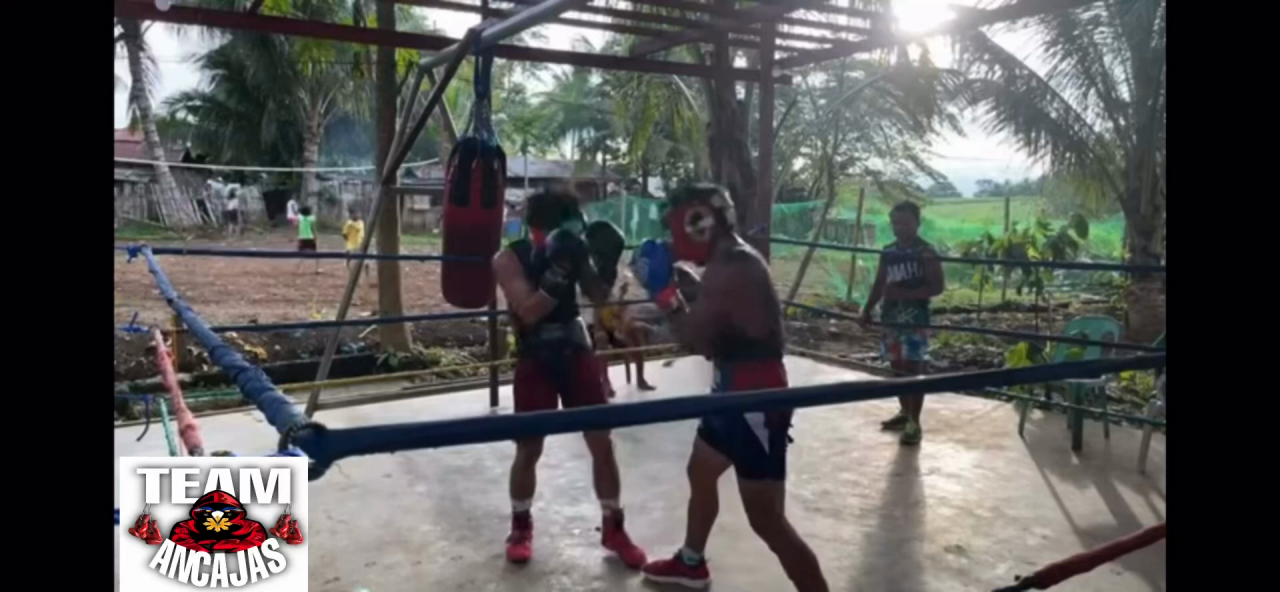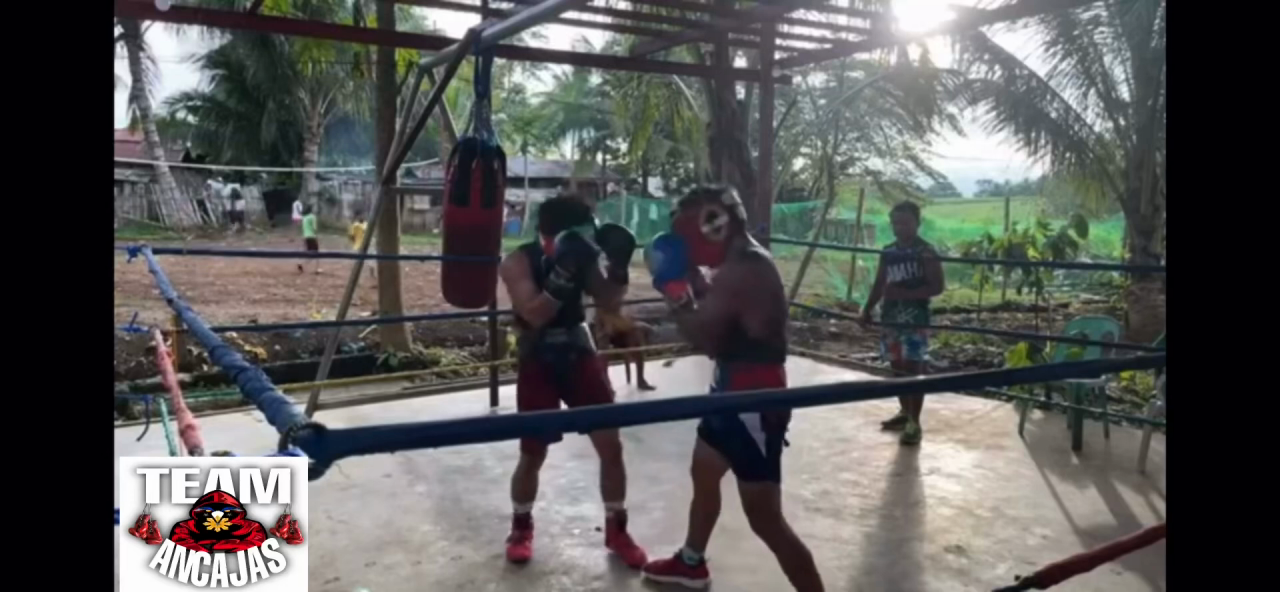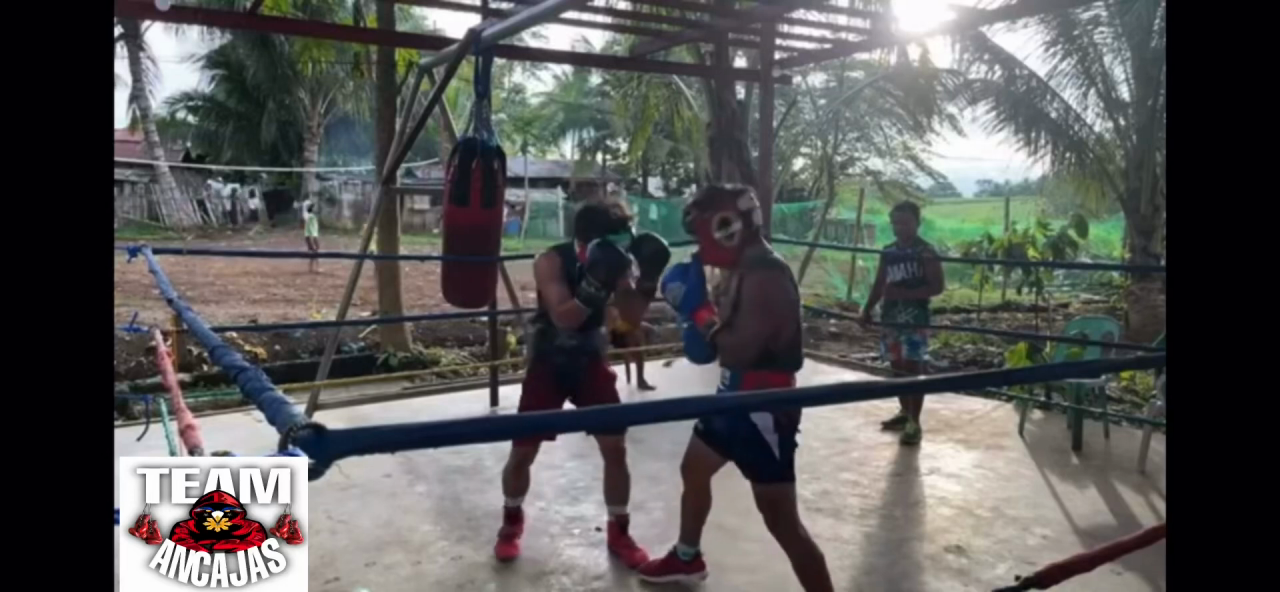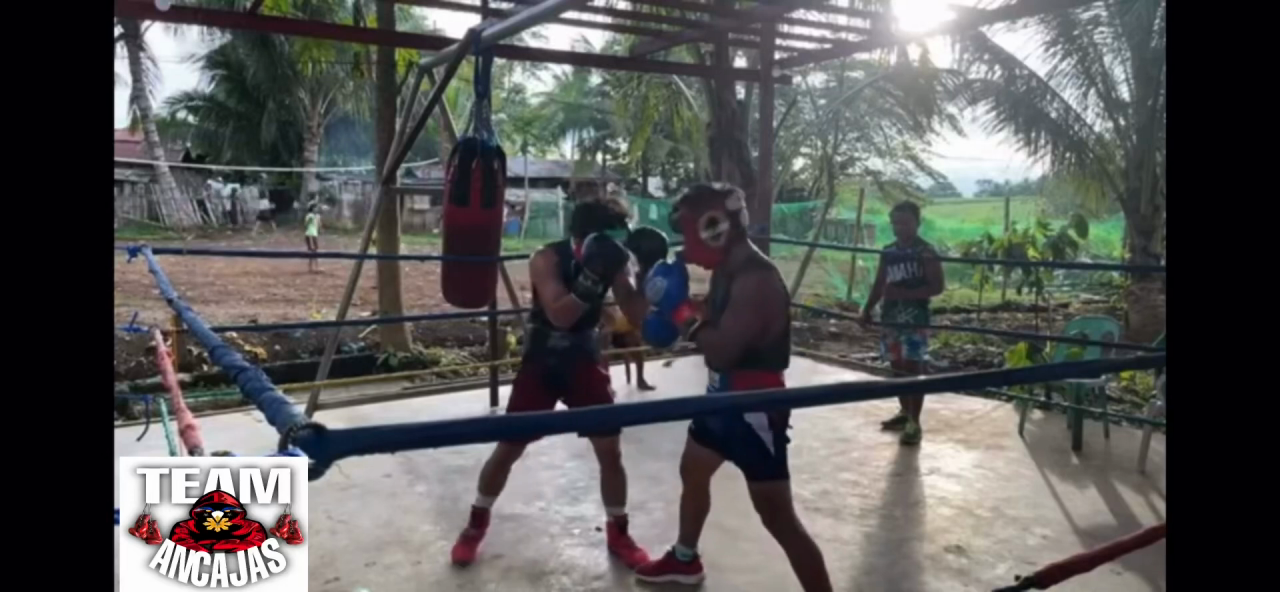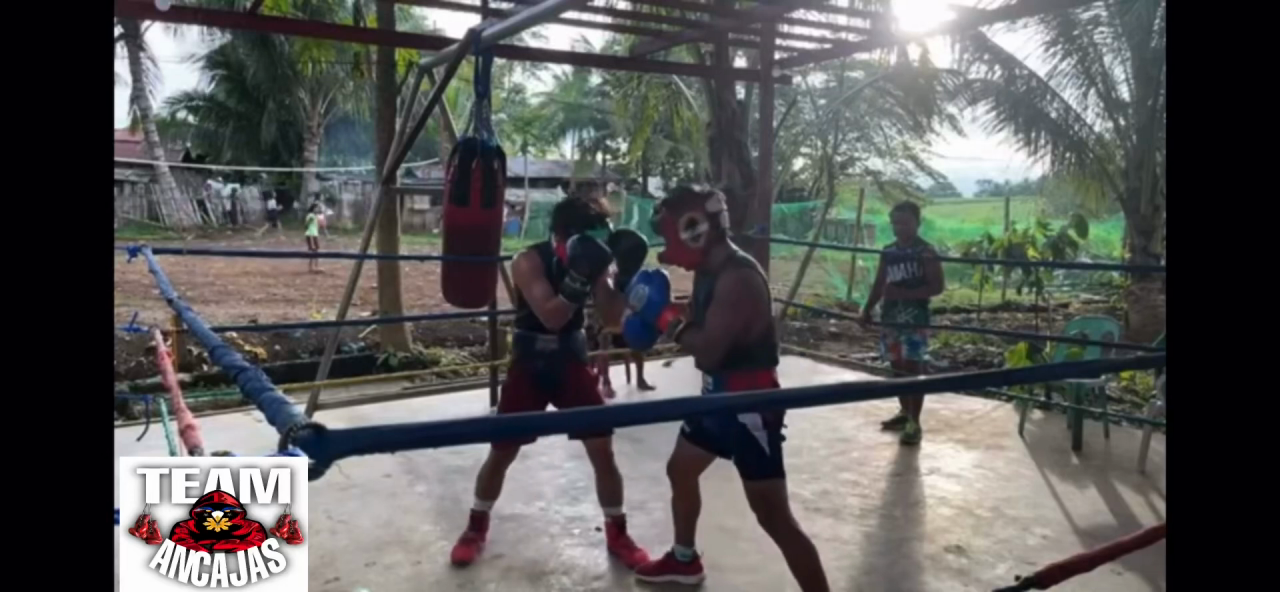
dt=0.2s
person 1, frame 1
left shoulder: (730, 270)
right shoulder: (735, 262)
left elbow: (690, 336)
right elbow: (712, 331)
left wrist: (662, 287)
right wrist: (681, 282)
right hip: (734, 395)
left knee: (766, 518)
right knee: (700, 474)
person 1, frame 2
left shoulder: (746, 269)
right shoulder: (743, 263)
left elbow: (699, 335)
right elbow: (717, 314)
left wrist: (673, 281)
right wrist: (691, 275)
left hip: (755, 404)
right hip: (732, 395)
left knee: (764, 519)
right knee: (704, 475)
person 1, frame 3
left shoulder: (768, 279)
right shoulder: (745, 269)
left elbow: (738, 354)
left wrist: (696, 312)
right wrist: (701, 314)
left hip: (764, 409)
right hip: (732, 398)
left knee: (781, 520)
right knee: (693, 470)
right ankle: (686, 557)
person 1, frame 4
left shoulder: (756, 279)
right shoulder: (728, 269)
left elbow: (721, 351)
right elbow: (713, 322)
left wrist: (679, 309)
right wrist: (679, 310)
left hip: (754, 407)
right hip: (722, 399)
left knee: (778, 518)
right knee: (693, 472)
right ankle: (685, 559)
person 1, frame 5
left shoulder: (738, 277)
right shoulder: (710, 271)
left elbow: (708, 350)
right elbow: (700, 324)
left wrist: (663, 313)
right wrist: (660, 315)
left hip: (749, 407)
right hip: (717, 399)
left knee: (775, 519)
right knee: (680, 471)
right ankle: (684, 559)
person 2, frame 1
left shoulder: (573, 249)
right shoulder: (509, 259)
left elbow: (600, 299)
right elbow: (530, 312)
left wrist: (607, 263)
right wrist: (559, 270)
left hip: (576, 351)
right hip: (535, 359)
left knee: (602, 443)
right knee: (529, 449)
left ankle: (613, 528)
right ankle: (521, 527)
person 2, frame 2
left shoulder: (584, 254)
right shoulder: (518, 262)
left elbow: (609, 304)
right elbow: (535, 315)
right wrist: (563, 274)
left hip: (580, 356)
right hip: (538, 362)
left knee: (610, 444)
right knee: (532, 455)
left ankle: (616, 530)
right ankle: (521, 527)
person 2, frame 3
left shoulder: (617, 261)
right shoulder: (550, 262)
left elbow: (633, 315)
right elbow: (565, 317)
left wrist: (650, 277)
right wrist: (598, 282)
left hip: (590, 361)
right hip: (547, 361)
left knee: (615, 448)
right knee: (523, 450)
left ankle: (618, 533)
right ankle: (512, 524)
person 2, frame 4
left shoulder: (613, 260)
right shoulder: (547, 259)
left elbow: (636, 315)
right elbow: (560, 316)
right wrist: (593, 277)
left hip: (584, 362)
right hip: (540, 362)
left knee: (610, 450)
right knee: (507, 450)
left ankle: (618, 533)
right ankle: (476, 525)
person 2, frame 5
left shoulder: (592, 260)
right shoulder: (529, 261)
left elbow: (613, 314)
right elbow: (551, 318)
left wrist: (627, 270)
right wrist: (581, 275)
left hip: (572, 363)
right hip: (529, 366)
left knee: (603, 450)
right knee: (501, 454)
left ankle: (617, 533)
right ankle: (476, 528)
person 3, frame 1
left shoulder: (926, 252)
right shoulder: (888, 252)
left elbow: (937, 286)
right elbow: (879, 284)
left wrist: (904, 293)
right wrist: (868, 310)
left hip: (915, 318)
right hip: (891, 316)
left knee: (914, 368)
right knee: (898, 366)
left ankle: (914, 422)
right ankle: (904, 412)
person 3, frame 2
left shoulder: (926, 252)
right shoulder: (888, 252)
left elbow: (937, 286)
right elbow: (879, 284)
left wrist: (904, 293)
right wrist: (867, 310)
left hip: (915, 318)
right hip: (891, 316)
left knee: (914, 368)
right knee: (898, 366)
left ankle: (914, 422)
right ankle: (904, 412)
person 3, frame 3
left shoulder: (926, 252)
right shoulder: (888, 252)
left elbow: (937, 286)
right elbow: (879, 284)
left wrist: (904, 293)
right wrist: (867, 310)
left hip: (915, 317)
right hip: (890, 316)
left knee: (914, 368)
right knee: (897, 366)
left ankle: (914, 422)
right ankle: (904, 413)
person 3, frame 4
left shoulder: (926, 252)
right shoulder: (888, 251)
left elbow: (937, 286)
right elbow: (879, 284)
left wrist: (904, 293)
right wrist: (867, 310)
left hip: (915, 318)
right hip: (891, 316)
left knee: (914, 367)
right knee: (897, 367)
left ankle: (914, 422)
right ankle: (904, 412)
person 3, frame 5
left shoulder: (926, 252)
right shoulder: (888, 251)
left elbow: (937, 286)
right elbow: (879, 284)
left wrist: (904, 293)
right wrist: (867, 310)
left hip: (915, 318)
right hip: (891, 316)
left knee: (914, 367)
right knee: (897, 366)
left ankle: (914, 422)
right ankle: (904, 412)
